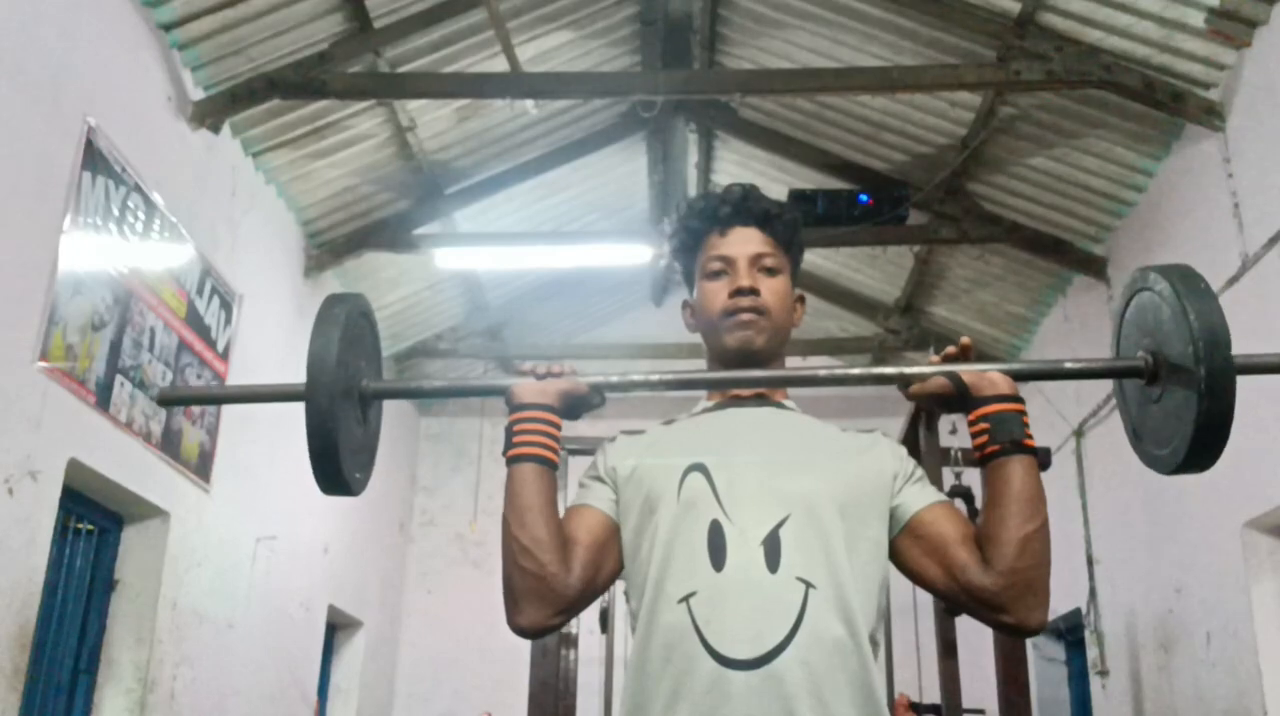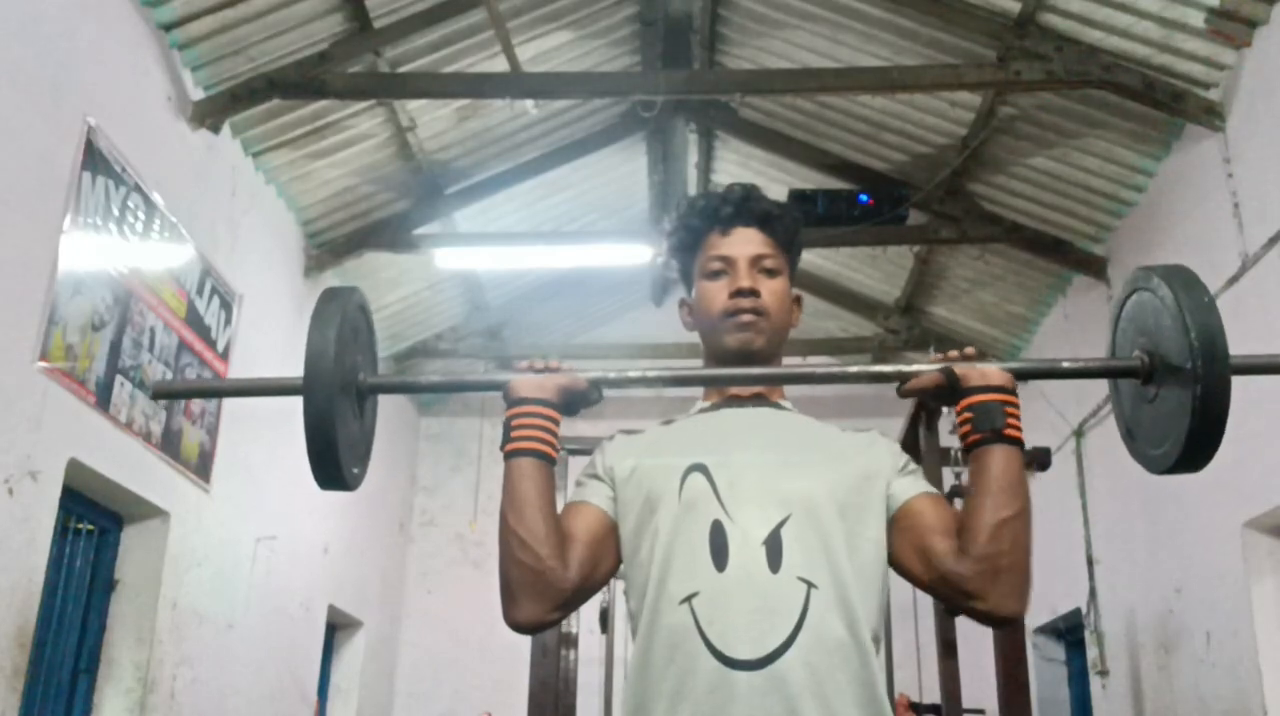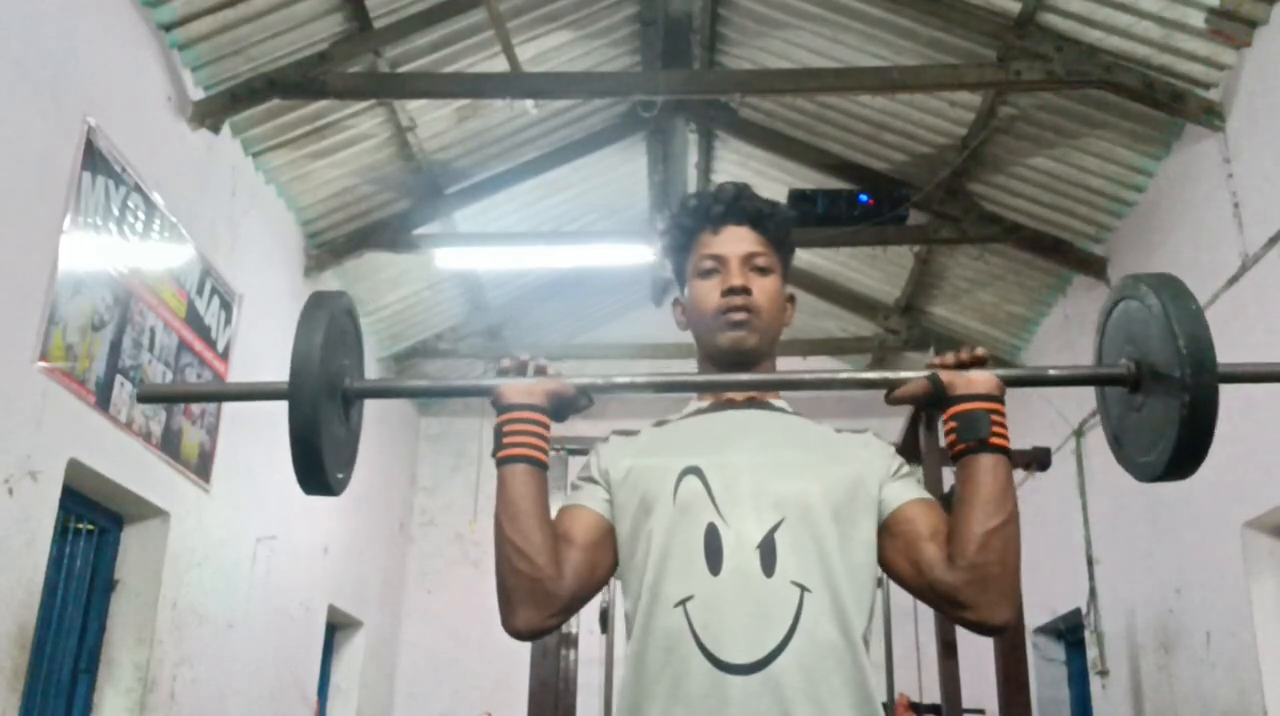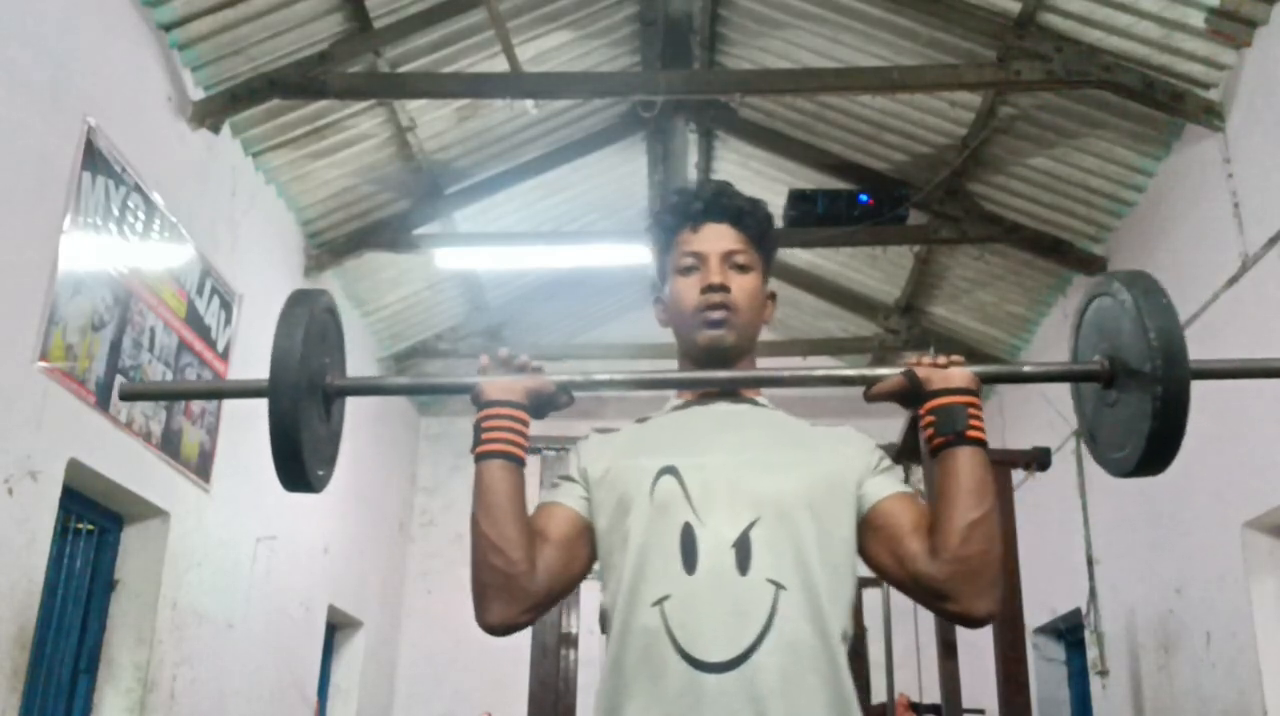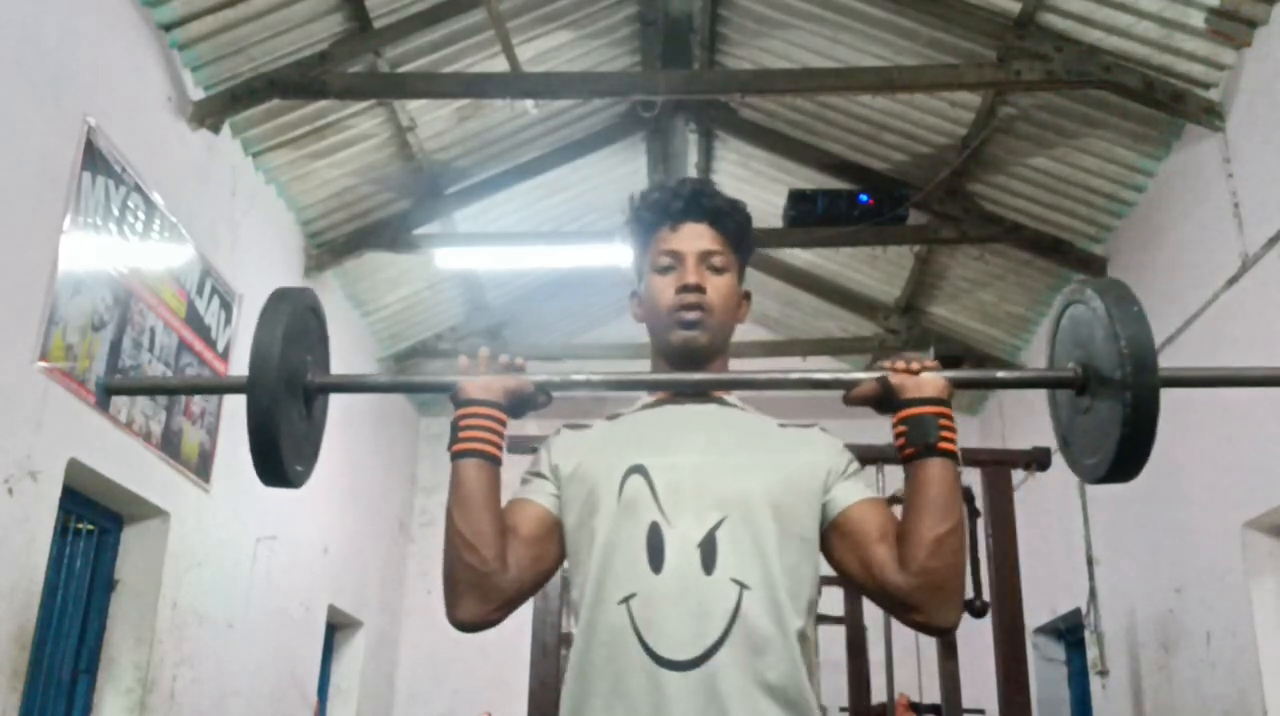
dt=0.2s
person 1, frame 1
left shoulder: (871, 458)
right shoulder: (629, 459)
left elbow: (1013, 600)
right elbow: (539, 604)
left wrist: (999, 412)
right wrist: (533, 423)
person 1, frame 2
left shoulder: (869, 457)
right shoulder: (627, 459)
left elbow: (991, 590)
right elbow: (535, 601)
left wrist: (989, 405)
right wrist: (531, 418)
person 1, frame 3
left shoulder: (863, 458)
right shoulder: (622, 460)
left elbow: (983, 600)
right elbow: (533, 607)
left wrist: (977, 413)
right wrist: (522, 424)
person 1, frame 4
left shoulder: (843, 452)
right shoulder: (603, 457)
left elbow: (966, 592)
right elbow: (506, 602)
left wrist: (954, 410)
right wrist: (501, 419)
person 1, frame 5
left shoulder: (811, 453)
right shoulder: (575, 452)
left elbow: (928, 601)
right elbow: (476, 599)
left wrist: (926, 417)
right wrist: (478, 420)
